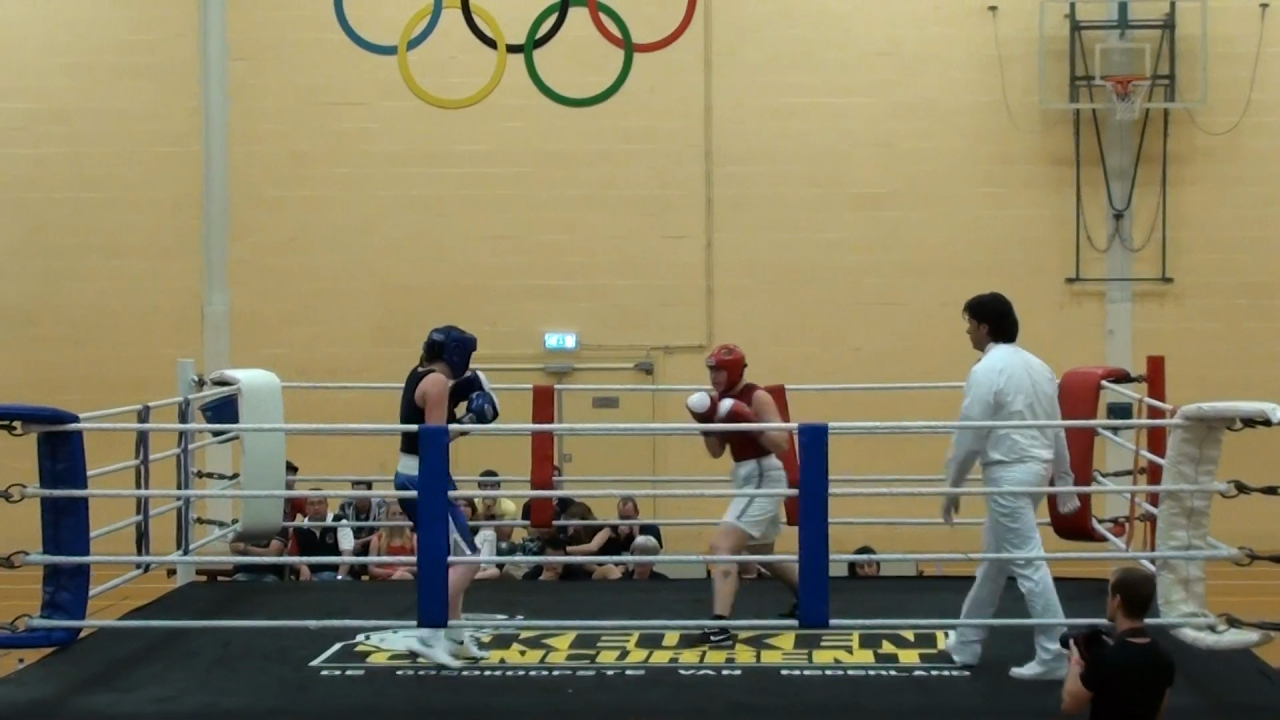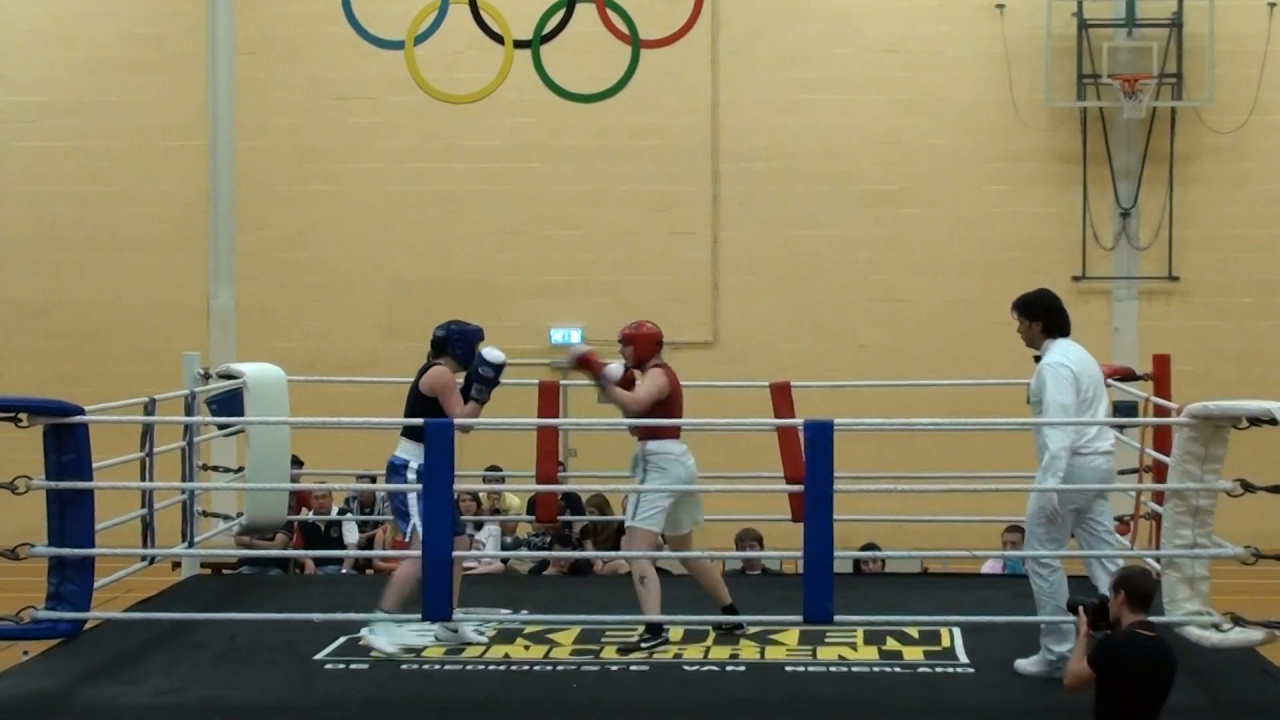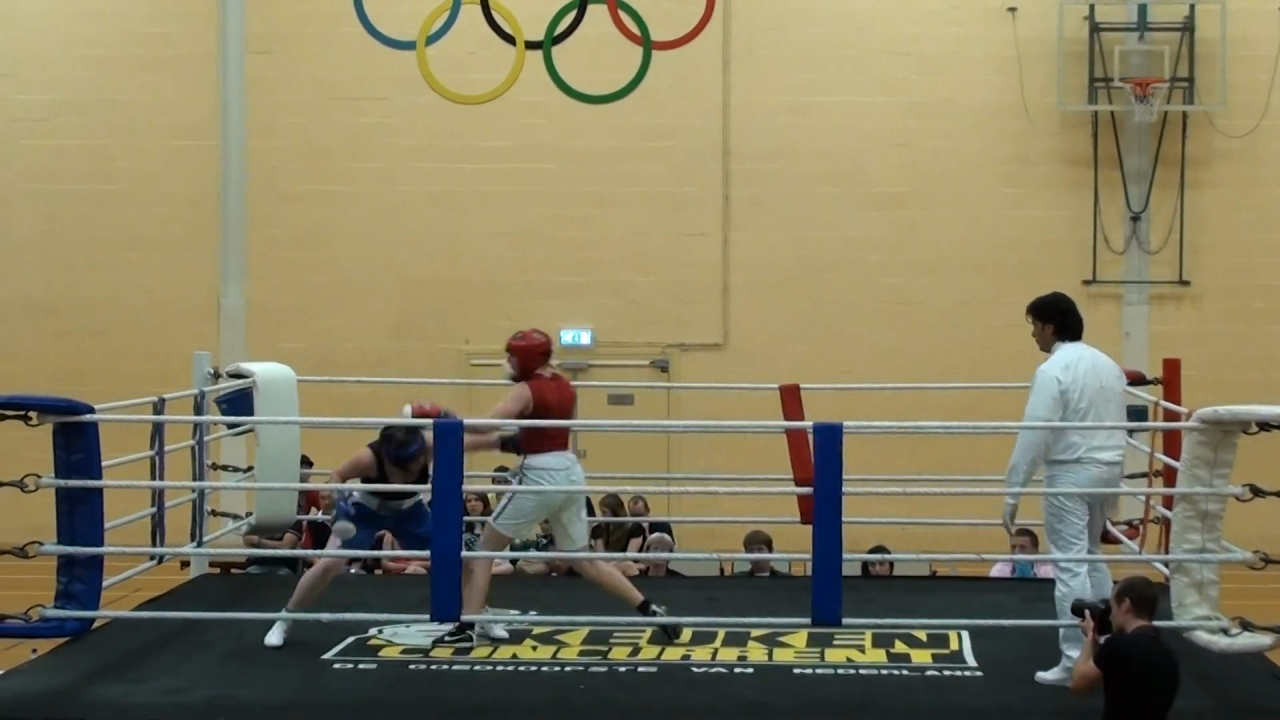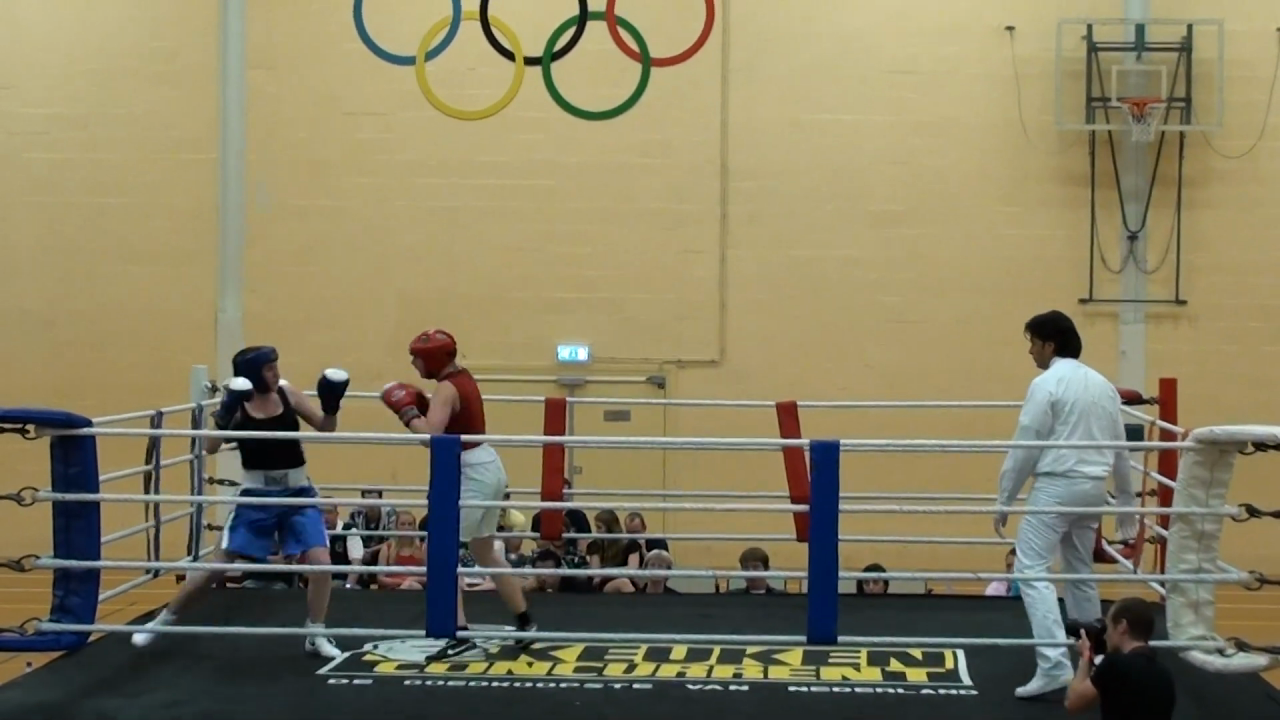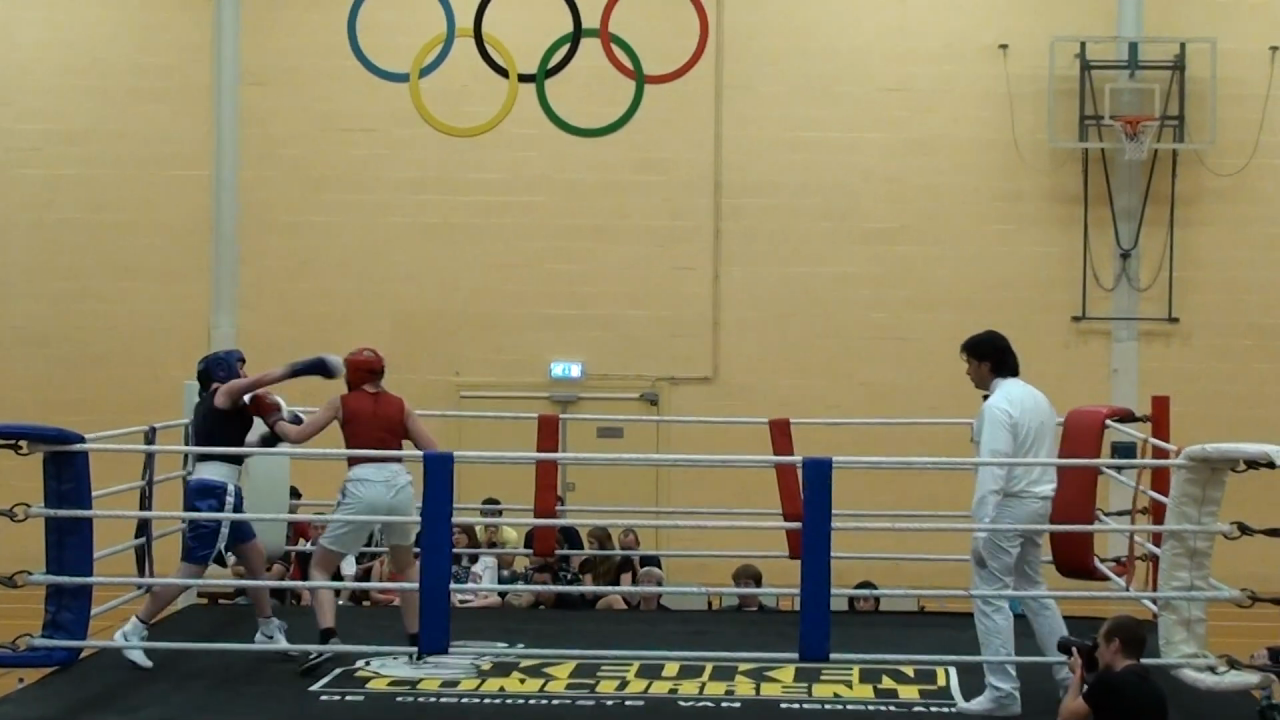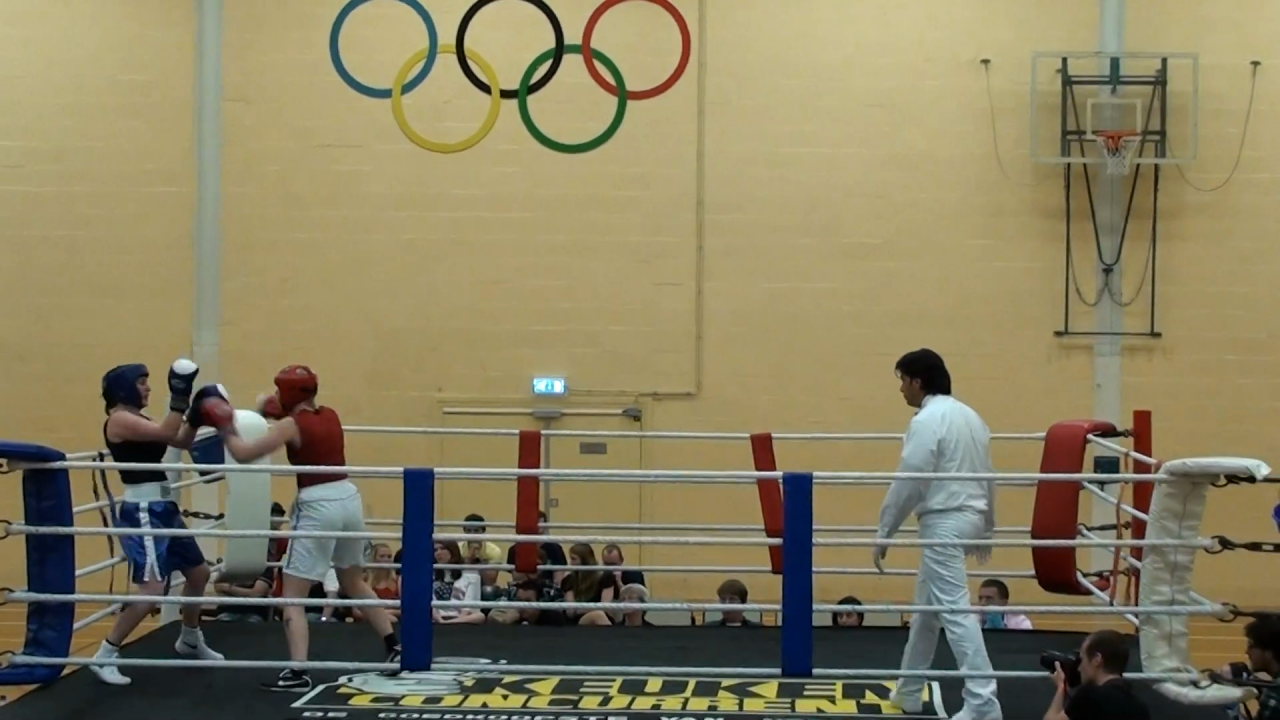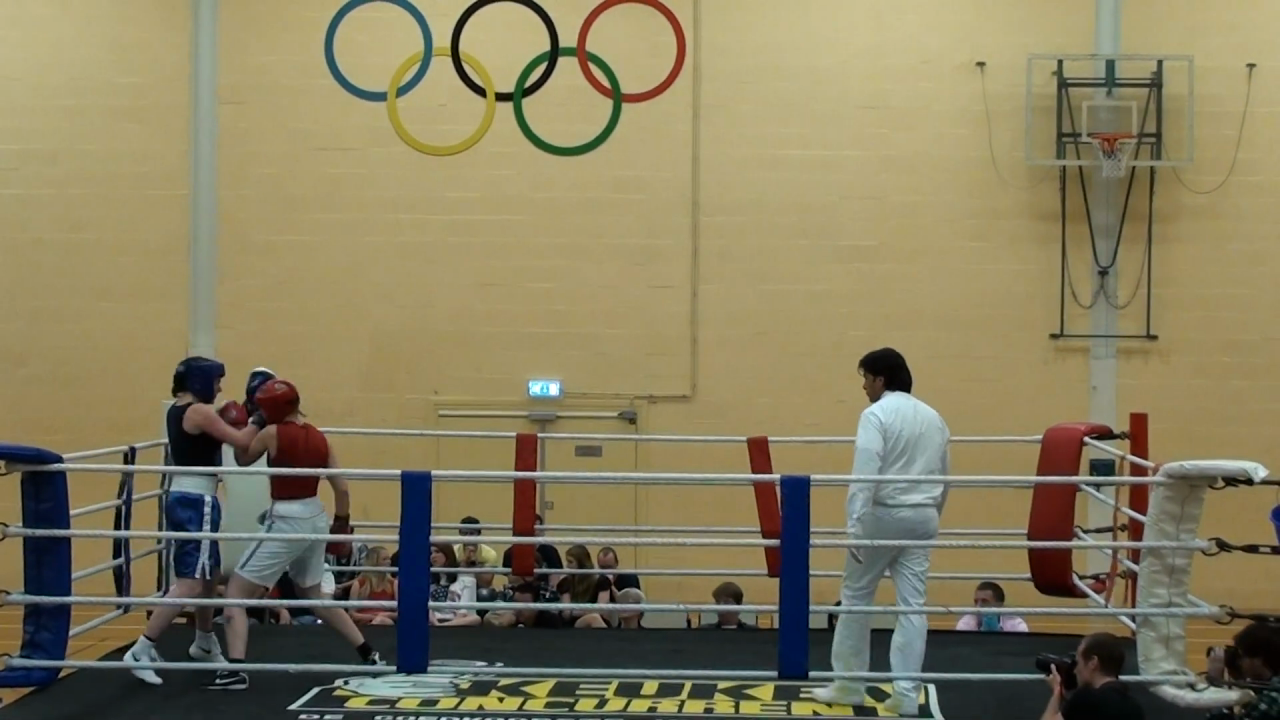
dt=0.5s
person 1, frame 1
left shoulder: (987, 371)
right shoulder: (1038, 367)
left elbow: (968, 435)
right elbow: (1057, 430)
left wrist: (951, 487)
right wrist: (1064, 482)
left hip: (1008, 474)
right hip: (1036, 469)
left knee: (1027, 564)
right knee: (996, 557)
left ankle: (1053, 656)
right ankle: (968, 642)
person 1, frame 2
left shoulder: (1055, 363)
right shoulder: (1082, 357)
left elbow: (1058, 427)
left wrist: (1050, 484)
left hip: (1072, 468)
right hip: (1099, 465)
left knee: (1042, 556)
right knee: (1103, 557)
left ankle: (1056, 652)
person 1, frame 3
left shoulder: (1053, 370)
right shoulder: (1107, 365)
left elbow: (1034, 436)
right elbow: (1119, 425)
left wrist: (1013, 492)
left hip: (1070, 475)
right hip: (1106, 471)
left knee: (1071, 567)
right knee: (1091, 558)
left ankle: (1076, 662)
person 1, frame 4
left shoulder: (1047, 384)
right shoulder: (1104, 386)
left elbow: (1025, 447)
right elbow: (1119, 449)
left wrist: (1004, 500)
right wrist: (1126, 500)
left hip: (1056, 488)
right hip: (1093, 489)
left knee: (1032, 572)
right knee: (1081, 574)
left ankle: (1054, 664)
person 1, frame 5
left shoulder: (998, 405)
right shoulder: (1037, 399)
left elbow: (993, 471)
left wrist: (981, 528)
left hip: (1008, 507)
right hip: (1036, 504)
left knee: (990, 597)
right knee: (1033, 590)
right ankle: (1066, 670)
person 1, frame 6
left shoulder: (927, 421)
right shoulder: (970, 416)
left elbow: (907, 485)
right elbow: (986, 478)
left wrist: (884, 534)
right wrist: (987, 527)
left hip: (944, 522)
right hip: (968, 518)
left knee: (954, 612)
right knee: (927, 606)
right ankle: (909, 689)
person 1, frame 7
left shoulder: (877, 414)
right shoulder: (933, 418)
left elbow: (864, 475)
right elbow: (943, 478)
left wrist: (854, 527)
left hip: (885, 515)
right hip: (923, 518)
left knee: (855, 595)
right knee: (912, 605)
left ankle: (848, 684)
right ankle: (907, 693)
person 2, frame 1
left shoulder: (757, 397)
right shoulder: (722, 398)
left elbow: (782, 444)
right elbow: (715, 451)
left wrist: (752, 421)
right wrist: (707, 422)
left hip: (763, 481)
right hip: (750, 480)
left knee: (720, 546)
right knee: (761, 552)
left ankle: (721, 627)
person 2, frame 2
left shoulder: (657, 375)
right shoulder: (653, 375)
left elbow: (632, 405)
right elbow: (636, 426)
left wrist: (599, 374)
right wrist: (622, 384)
left hip: (660, 466)
right hip: (677, 465)
left knee: (637, 552)
right knee: (685, 550)
left ankle: (654, 630)
right ankle: (732, 616)
person 2, frame 3
left shoulder: (528, 390)
right shoulder: (562, 386)
left elbow: (491, 435)
left hip: (540, 480)
right hip: (569, 478)
left knee: (483, 550)
right knee: (584, 564)
left ankle: (465, 628)
right ankle: (649, 611)
person 2, frame 4
left shoulder: (447, 388)
right shoulder: (462, 378)
left elbow: (429, 439)
left wrist: (406, 411)
right wrist: (420, 405)
left hip: (472, 475)
right hip: (486, 469)
right knee: (486, 553)
left ankle: (460, 635)
right ankle: (525, 623)
person 2, frame 5
left shoulder: (343, 401)
right shoulder: (399, 405)
left elbow: (299, 435)
right elbow: (430, 450)
left wrist: (275, 423)
left hip: (361, 488)
right hip: (399, 485)
left knee: (319, 568)
right knee: (403, 566)
left ankle: (326, 639)
right ankle: (415, 643)
person 2, frame 6
left shoulder: (290, 426)
right shoulder: (329, 414)
left elbow: (243, 455)
left wrist: (225, 425)
left hip: (318, 509)
right hip: (348, 501)
left knee: (292, 597)
right knee: (353, 583)
left ankle: (298, 673)
right ankle: (395, 646)
person 2, frame 7
left shoulder: (274, 433)
right shoulder: (319, 438)
left elbow: (242, 460)
right elbow: (342, 488)
right wrist: (342, 521)
left hip: (287, 524)
right hip: (313, 522)
left knee: (234, 594)
right knee: (312, 597)
left ankle: (235, 670)
right ankle: (367, 653)
person 3, frame 1
left shoulder: (419, 376)
right shoulder: (436, 382)
left wrist: (457, 395)
right wrist: (471, 418)
left hip: (410, 478)
left knee: (456, 556)
right knee: (465, 561)
left ankle: (453, 636)
right ankle: (430, 637)
person 3, frame 2
left shoulder: (440, 374)
right shoulder: (441, 374)
left elbow: (448, 418)
right elbow: (462, 422)
left wrist: (473, 387)
right wrist: (482, 387)
right hip: (413, 471)
left knee: (459, 544)
right knee: (423, 551)
left ankle: (449, 624)
right ankle: (381, 626)
person 3, frame 3
left shoulder: (425, 448)
right shoulder: (371, 457)
right elbow: (333, 480)
right wrist: (340, 507)
left hip: (408, 510)
right hip: (365, 509)
right knee: (329, 565)
right ankle: (284, 622)
person 3, frame 4
left shoulder: (287, 393)
right shoulder: (235, 402)
left elbow: (326, 428)
right elbow: (211, 448)
left wrist: (331, 403)
right wrist: (225, 417)
left hip: (298, 493)
right hip: (257, 495)
left knee: (320, 563)
right knee: (215, 567)
left ankle: (316, 635)
right ankle: (164, 621)
person 3, frame 5
left shoulder: (211, 402)
right shoulder: (228, 392)
left elbow: (236, 441)
right elbow: (264, 378)
left wrist: (271, 434)
right wrist: (303, 367)
left hip: (212, 487)
right hip: (216, 489)
left knee: (255, 557)
right knee: (192, 570)
left ankle: (269, 631)
right ankle: (133, 631)
person 3, frame 6
left shoulder: (136, 420)
right shoulder: (119, 420)
left elbow: (183, 440)
right elbow: (165, 434)
left wrist: (189, 403)
right wrist: (179, 400)
left hip: (163, 507)
right hip: (142, 512)
left knee: (199, 573)
right knee: (150, 590)
left ankle: (190, 641)
right ankle: (104, 657)
person 3, frame 7
left shoulder: (176, 410)
right shoulder: (200, 411)
right elbow: (243, 442)
left wrist: (234, 417)
right wrist: (261, 415)
left hip: (182, 498)
right hip: (193, 502)
left knee: (208, 578)
right knee: (190, 584)
left ankle: (205, 646)
right ankle: (141, 652)
